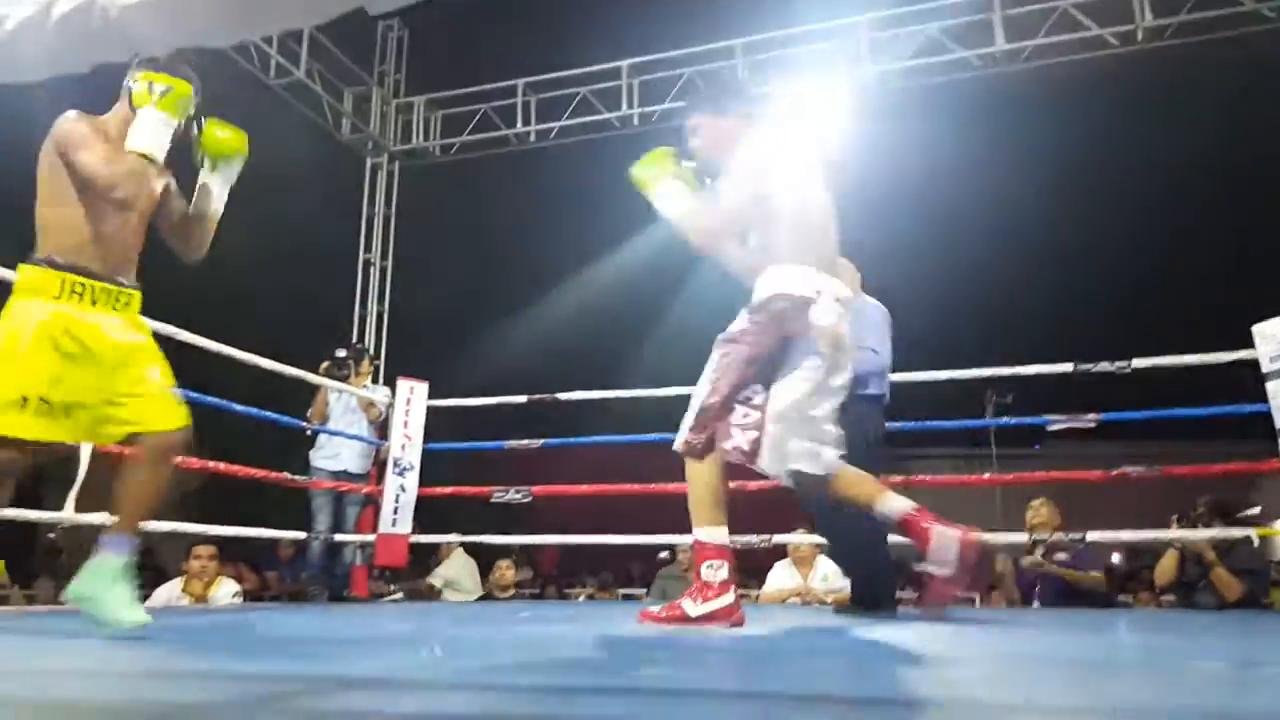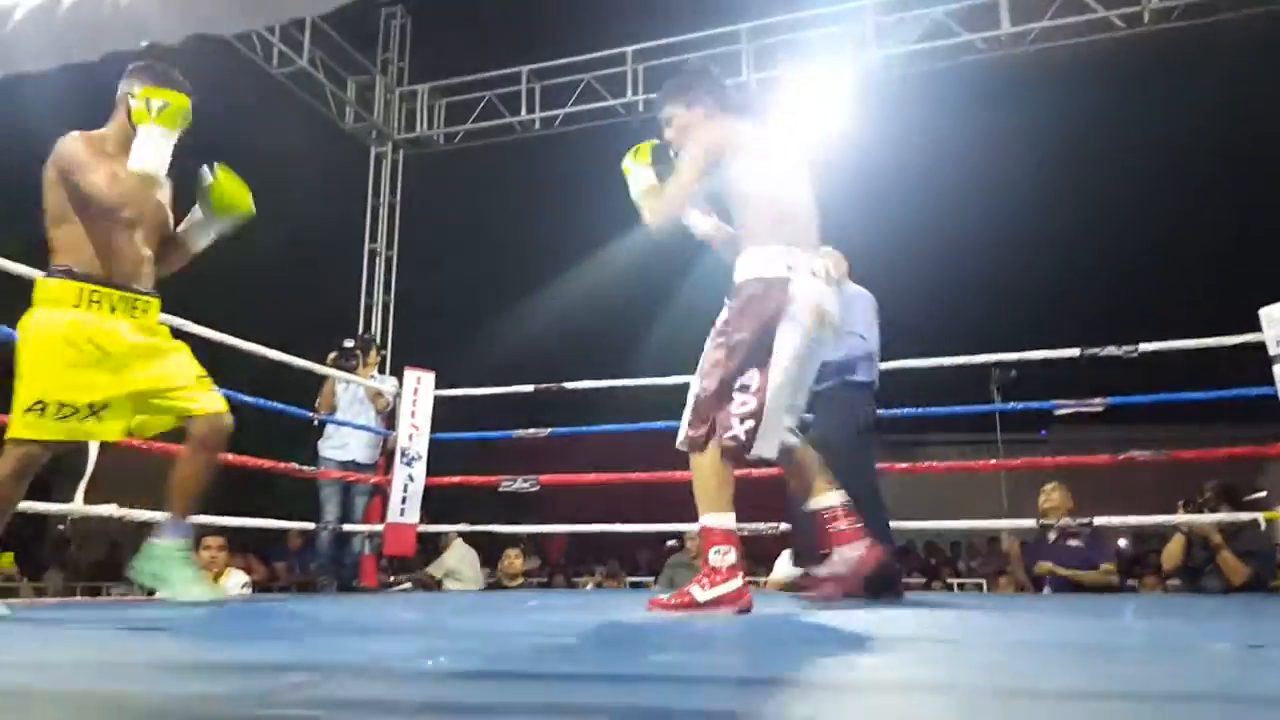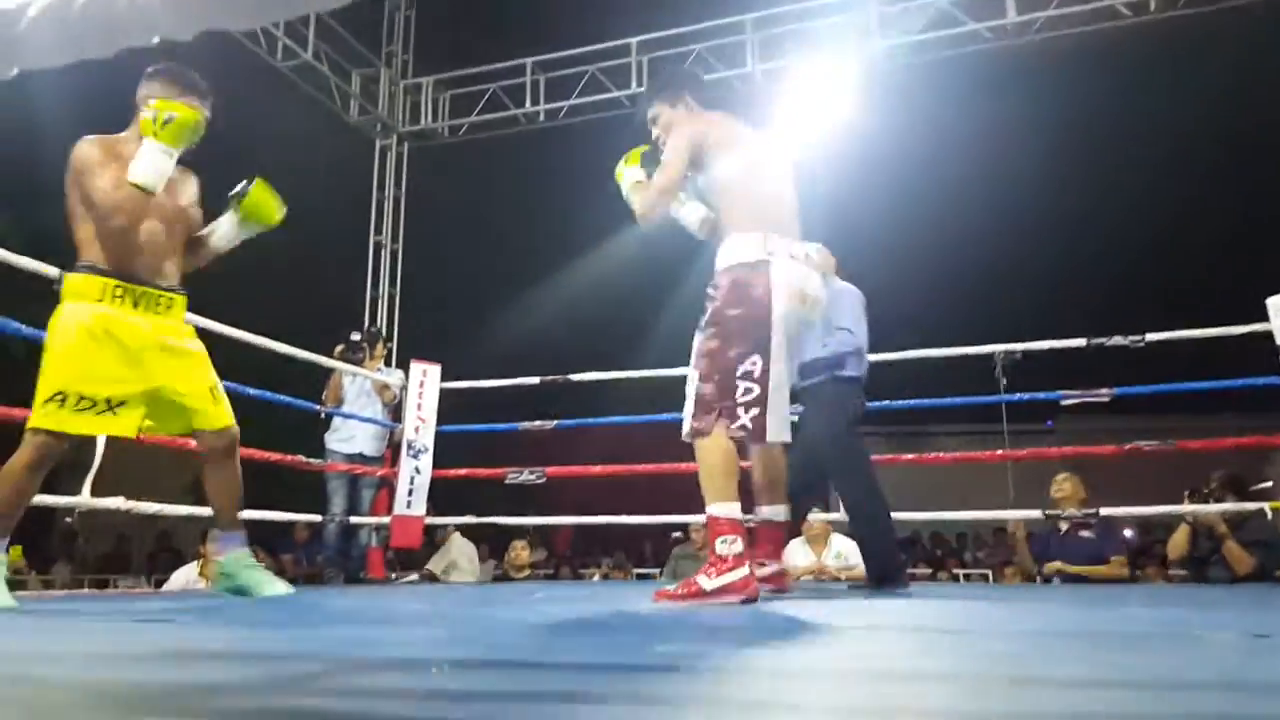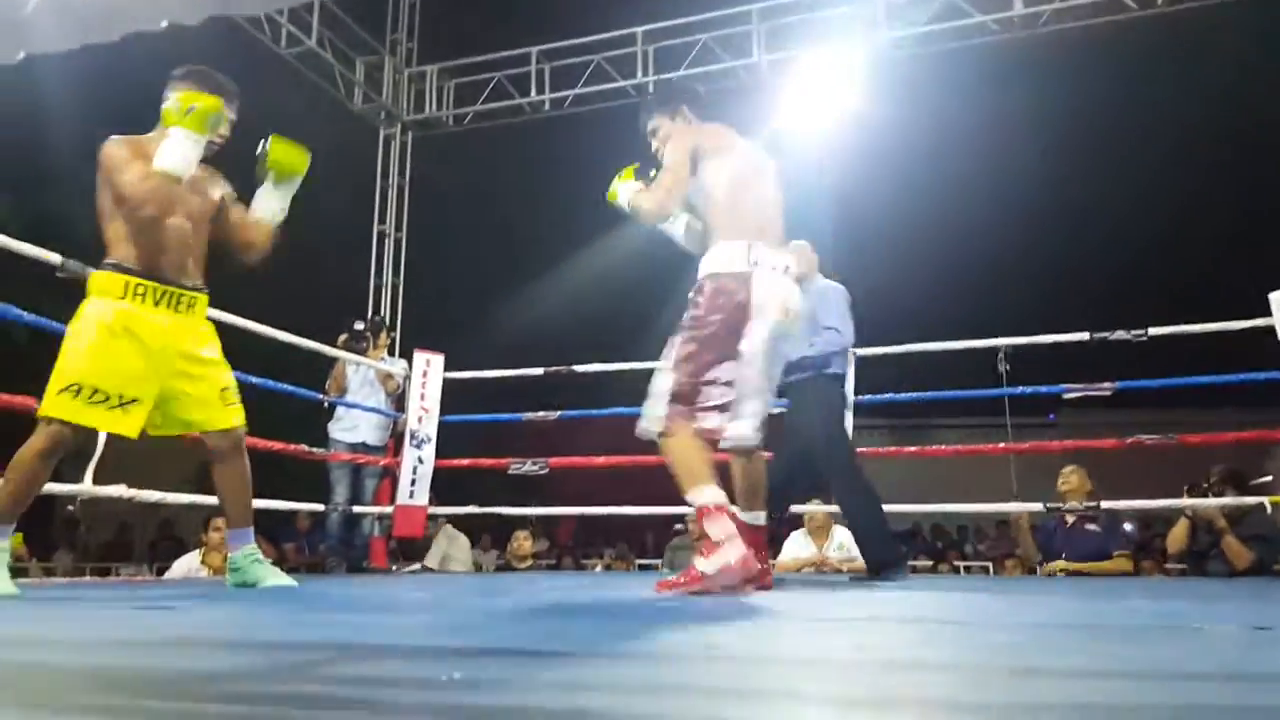
dt=0.1s
person 1, frame 1
left shoulder: (156, 173)
right shoulder: (74, 130)
left elbow: (193, 247)
right elbow: (119, 187)
left wrist: (223, 170)
right wrist: (157, 120)
left hip: (120, 321)
right hip: (54, 307)
left knee: (167, 438)
left ankle: (103, 573)
person 1, frame 2
left shoulder: (156, 182)
right shoulder: (76, 149)
right elbow: (123, 207)
left wrist: (212, 218)
right wrist: (156, 134)
left hip: (140, 326)
right hip: (71, 317)
left knee: (213, 423)
left ankle: (167, 551)
person 1, frame 3
left shoulder: (183, 182)
right shoulder: (93, 152)
right elbow: (120, 218)
left wrist: (232, 222)
right wrist: (159, 146)
left hip: (167, 324)
right hip: (99, 312)
left knee: (221, 436)
right knee: (44, 441)
left ankle: (234, 562)
person 1, frame 4
left shoulder: (212, 184)
right shoulder: (121, 151)
left elbow: (254, 248)
right elbow: (147, 208)
left wrist: (280, 186)
right wrist: (184, 137)
left hip: (187, 323)
right hip: (121, 311)
left knee: (229, 438)
right knee: (58, 431)
left ankle: (243, 556)
person 2, frame 1
left shoulder: (755, 149)
right shoulder: (790, 165)
left elbow: (709, 227)
left wrist: (663, 185)
right wrist: (691, 209)
left hip: (789, 304)
right hip: (824, 313)
left knee: (703, 439)
right knee: (808, 458)
left ankle: (712, 593)
right ankle: (936, 540)
person 2, frame 2
left shoulder: (712, 135)
right shoulder: (767, 147)
left elbow: (661, 216)
left wrist: (639, 177)
right wrist: (697, 213)
left hip: (772, 284)
right hip: (809, 293)
left knee: (707, 430)
right knee: (768, 434)
left ankle: (720, 576)
right ankle: (845, 540)
person 2, frame 3
left shoulder: (697, 128)
right shoulder: (752, 143)
left elbow: (649, 209)
left wrist: (631, 177)
right wrist: (683, 203)
left hip: (755, 272)
right hip: (792, 275)
left knee: (712, 418)
right knee: (758, 423)
left ankle: (729, 565)
right ankle: (768, 558)
person 2, frame 4
left shoulder: (693, 138)
right shoulder: (747, 157)
left elbow: (656, 206)
left wrist: (627, 189)
right wrist: (673, 219)
left hip: (735, 281)
right hip: (771, 286)
left knee: (677, 415)
right knee: (737, 429)
left ankle: (722, 547)
right ankle: (752, 559)
person 3, frame 1
left shoulder: (867, 310)
right shoulder: (845, 317)
left elbow: (875, 359)
left hip: (859, 411)
right hip: (847, 412)
left knee: (848, 502)
right knee: (831, 501)
left ankle: (876, 592)
person 3, frame 2
left shoulder: (855, 297)
left elbow: (863, 343)
left wrist: (816, 359)
left hip: (846, 398)
right hip: (833, 399)
left knee: (855, 484)
left ankle: (883, 578)
person 3, frame 3
left shoulder: (842, 294)
left elbow: (852, 338)
left wrist: (803, 358)
left hip: (836, 394)
right hip: (819, 396)
left knee: (853, 480)
right knee: (801, 479)
left ankle: (887, 569)
person 3, frame 4
left shoulder: (828, 291)
right shoulder: (801, 301)
left elbow: (838, 337)
left wrist: (793, 357)
left hip: (819, 392)
right hip: (802, 394)
left knee: (841, 475)
right knee: (783, 475)
left ankle: (885, 557)
person 4, frame 1
left shoulder: (380, 392)
right shoulder: (332, 389)
left elbow: (373, 415)
right elbow: (316, 419)
left wrist: (354, 382)
right wrist: (324, 383)
left hip: (357, 469)
right hip: (325, 464)
left knee: (349, 532)
right knee: (321, 530)
left ankle: (339, 590)
right ankle: (316, 589)
person 4, frame 2
left shoulder: (387, 382)
right shoulder: (340, 380)
left elbow: (381, 405)
right elbow: (324, 409)
left wrist: (361, 372)
right wrist: (331, 374)
left hip: (365, 459)
right hip: (333, 454)
left knee: (357, 522)
right knee: (329, 520)
left ankle: (348, 580)
right ankle: (325, 579)
person 4, frame 3
left shoulder: (394, 375)
right shoulder: (346, 372)
left elbow: (387, 398)
right elbow: (331, 402)
left wrist: (368, 366)
right wrist: (338, 366)
left hip: (372, 452)
right hip: (340, 447)
left knee: (364, 514)
right knee: (337, 512)
left ankle: (355, 572)
right ankle: (332, 571)
person 4, frame 4
left shoulder: (397, 364)
right shoulder: (350, 361)
left elbow: (391, 387)
right elbow: (334, 391)
left wrist: (371, 355)
right wrist: (342, 356)
left hip: (375, 441)
right hip: (343, 436)
left knee: (367, 504)
right knee: (339, 501)
left ankle: (358, 561)
right ankle: (335, 560)
